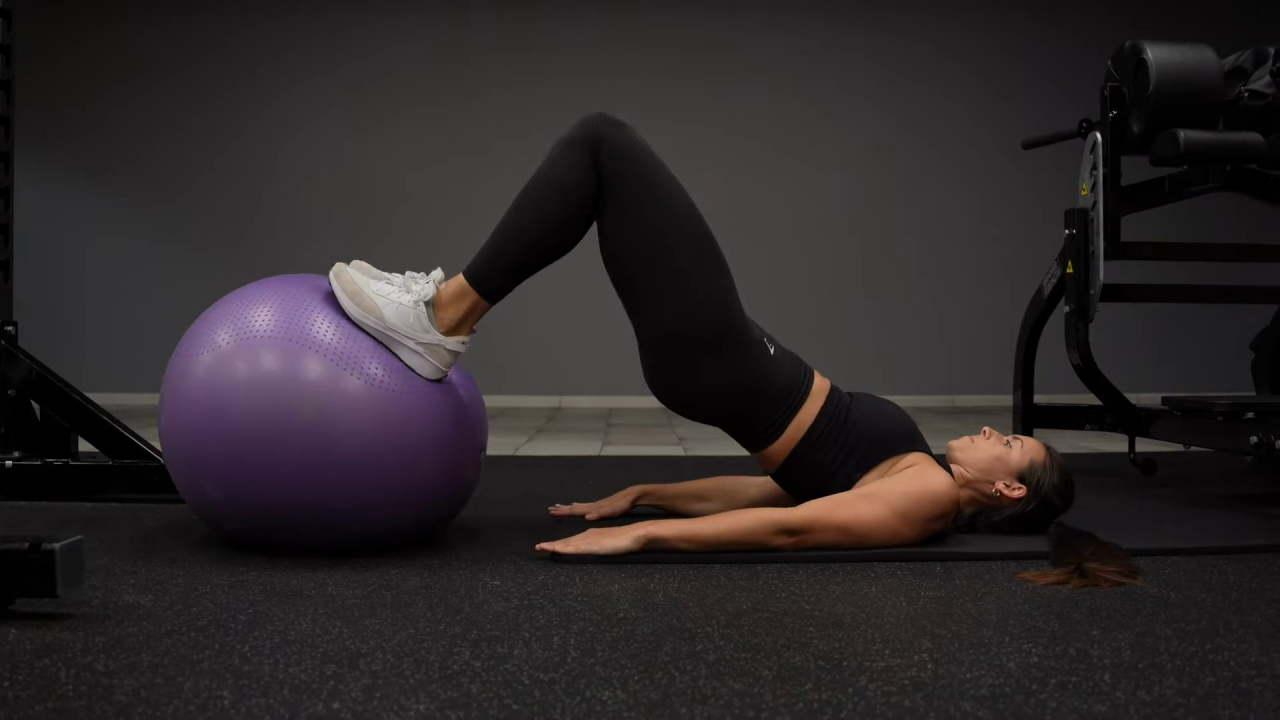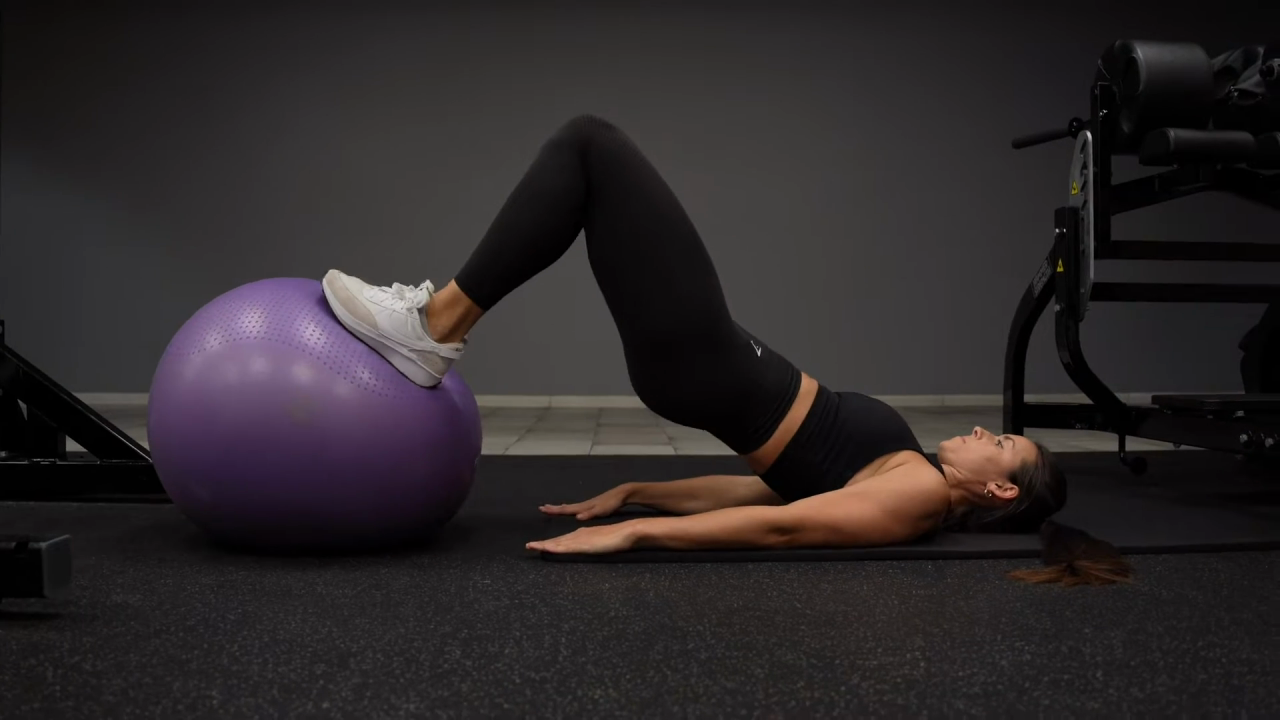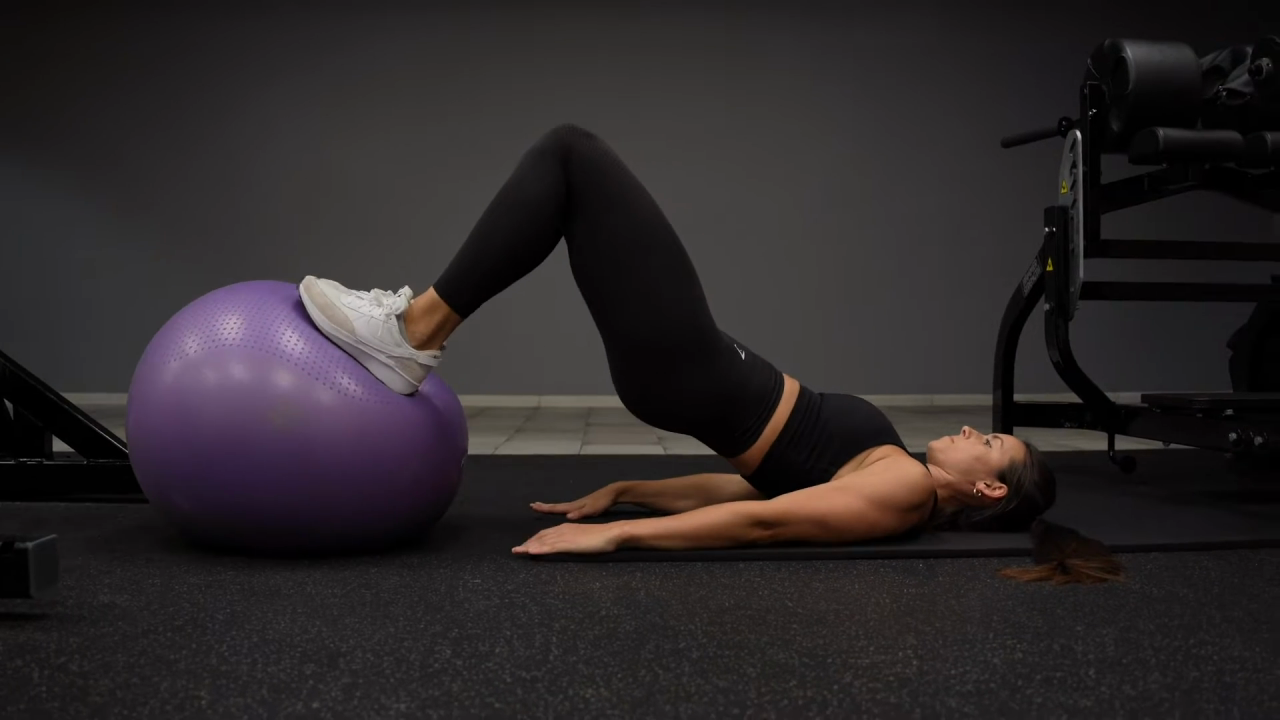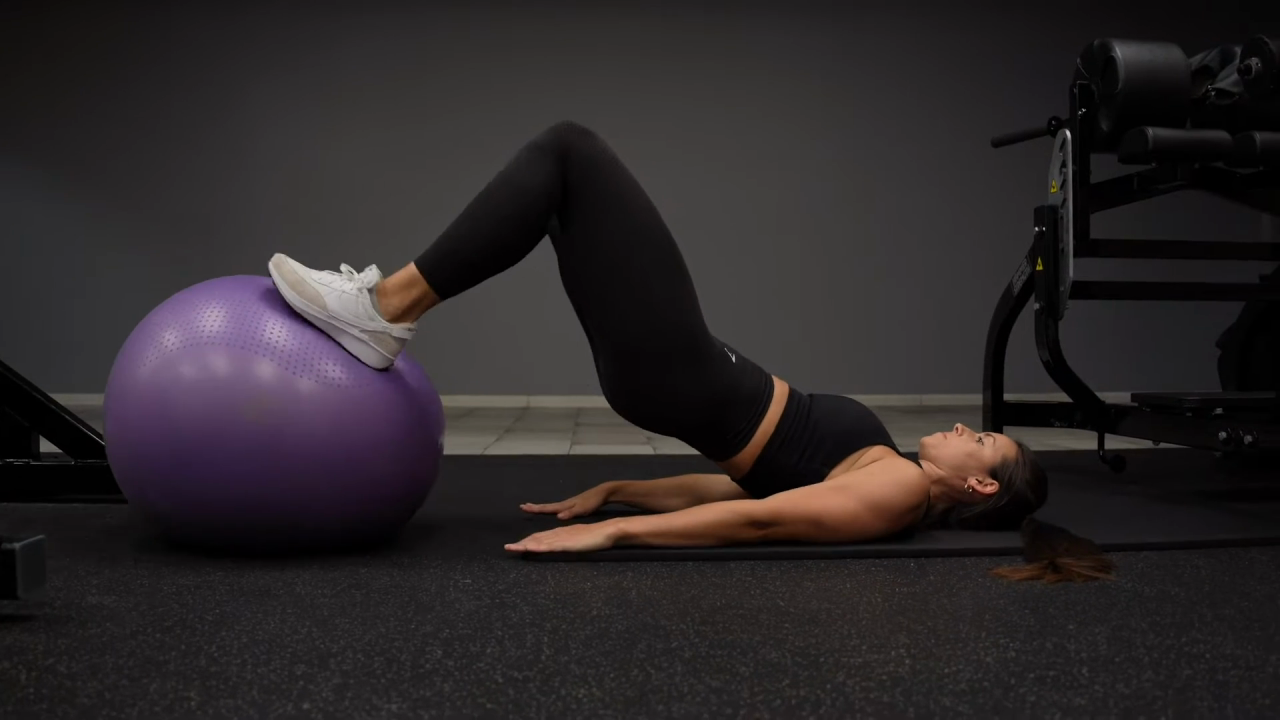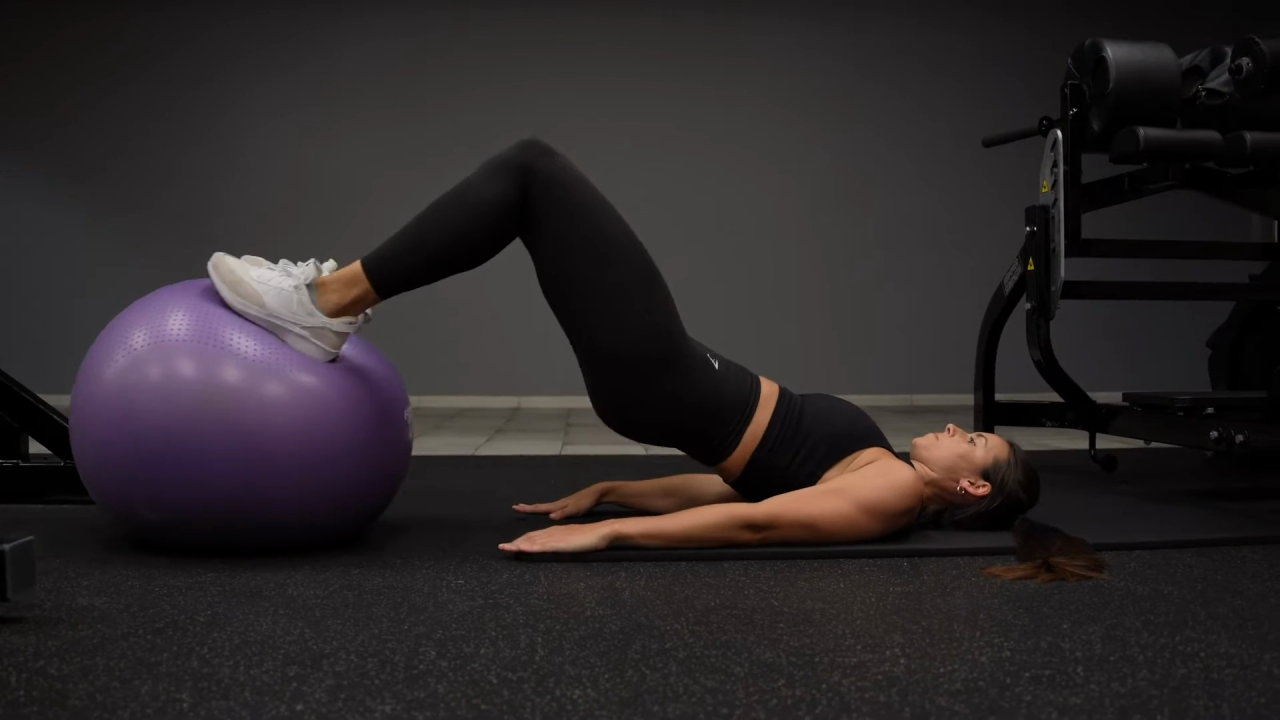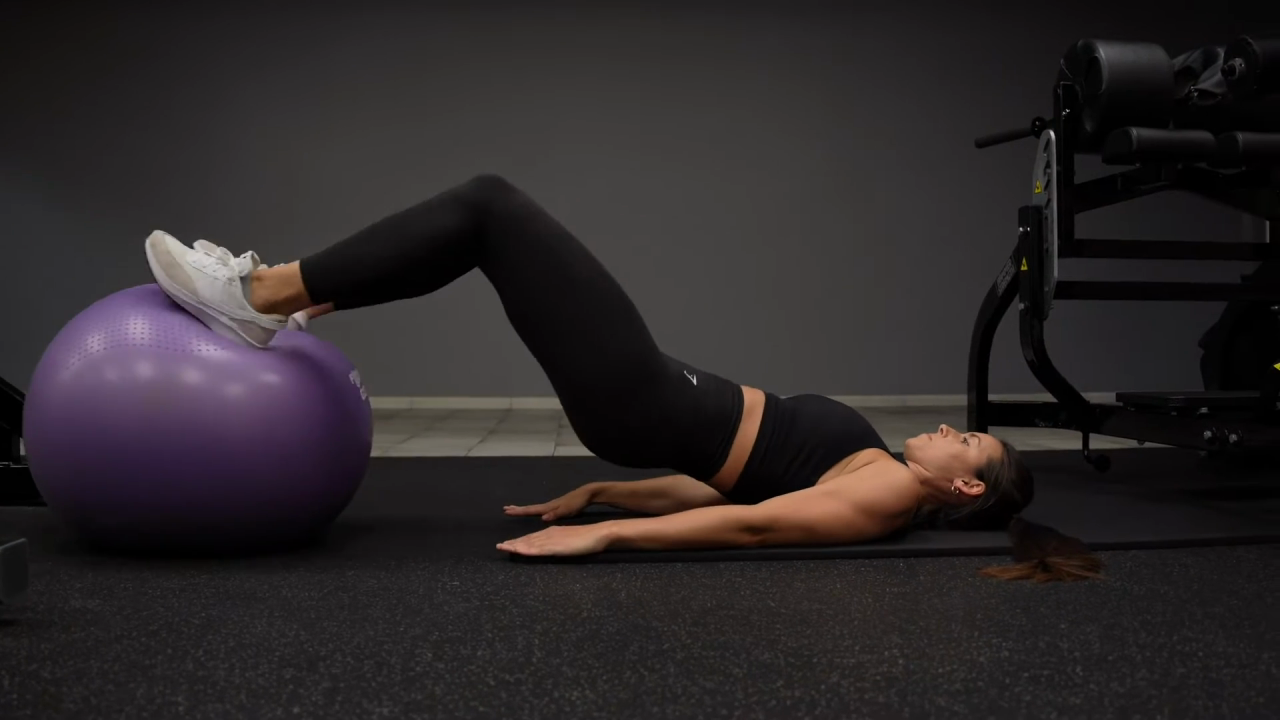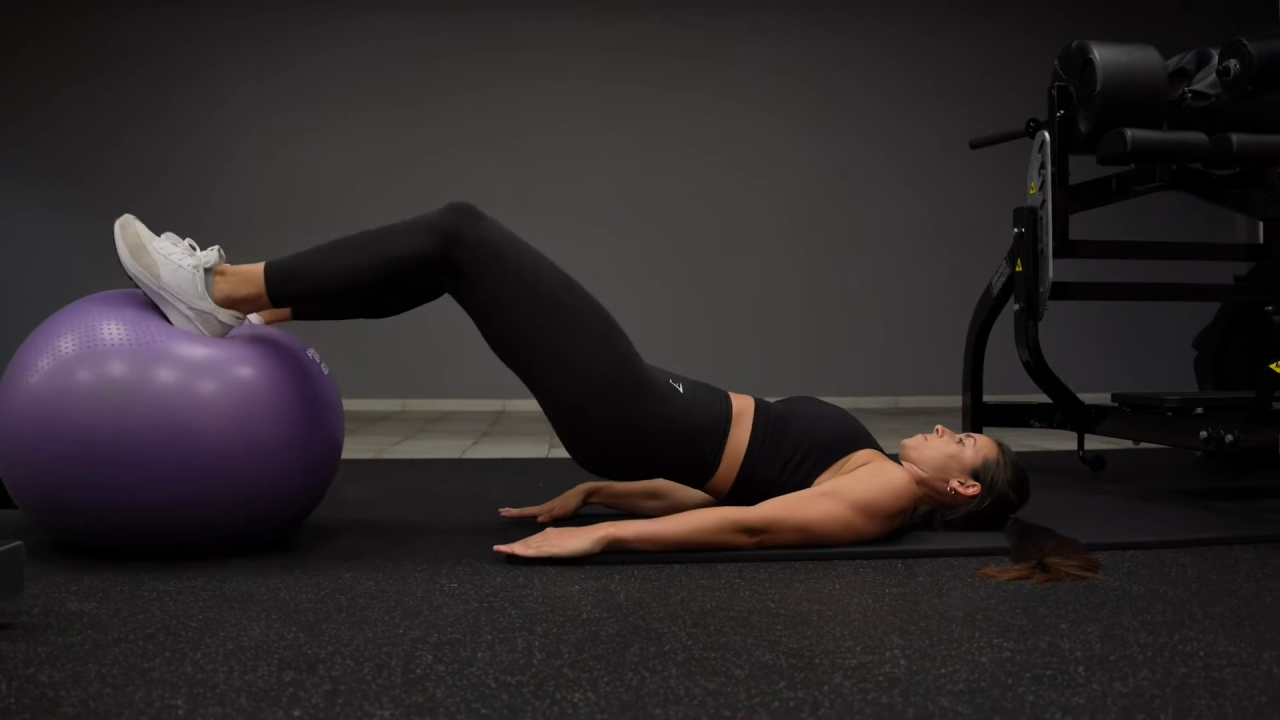
dt=0.2s
person 1, frame 1
left shoulder: (930, 498)
right shoulder: (923, 482)
left elbow: (789, 527)
left wrist: (644, 534)
left hip: (708, 359)
right hip: (717, 362)
left knee: (599, 140)
right knee: (603, 160)
left ankle: (443, 319)
right ankle: (446, 309)
person 1, frame 2
left shoulder: (921, 497)
right shoulder: (913, 480)
left elbow: (780, 525)
left wrist: (632, 534)
left hip: (696, 363)
right hip: (705, 367)
left knee: (588, 141)
right knee: (592, 163)
left ankle: (435, 325)
right ankle: (437, 315)
person 1, frame 3
left shoulder: (907, 491)
right shoulder: (898, 479)
left elbow: (765, 521)
left wrist: (619, 535)
left hip: (680, 370)
right hip: (688, 372)
left knee: (569, 150)
right knee: (573, 173)
left ankle: (415, 332)
right ankle: (415, 326)
person 1, frame 4
left shoulder: (897, 493)
right shoulder: (891, 478)
left elbow: (762, 520)
left wrist: (614, 533)
left hip: (671, 371)
right hip: (680, 376)
left knee: (568, 147)
right knee: (568, 182)
left ankle: (383, 308)
right ankle: (387, 302)
person 1, frame 5
left shoulder: (893, 495)
right shoulder: (885, 474)
left elbow: (756, 521)
left wrist: (611, 532)
right wrist: (603, 490)
left hip: (656, 380)
right hip: (668, 383)
left knee: (533, 164)
right knee: (533, 193)
left ankle: (324, 304)
right ankle: (331, 297)
person 1, frame 6
left shoulder: (890, 495)
right shoulder: (878, 475)
left elbow: (754, 523)
left wrist: (606, 537)
right wrist: (595, 493)
left hip: (636, 400)
right hip: (652, 400)
left knee: (489, 201)
right knee: (487, 220)
left ankle: (256, 298)
right ankle: (280, 301)
person 1, frame 7
left shoulder: (886, 498)
right shoulder: (874, 474)
left elbow: (750, 525)
left wrist: (601, 535)
right wrist: (590, 492)
left hip: (625, 412)
right hip: (640, 411)
left knee: (461, 227)
right knee: (459, 249)
left ankle: (220, 294)
right ankle: (245, 293)
